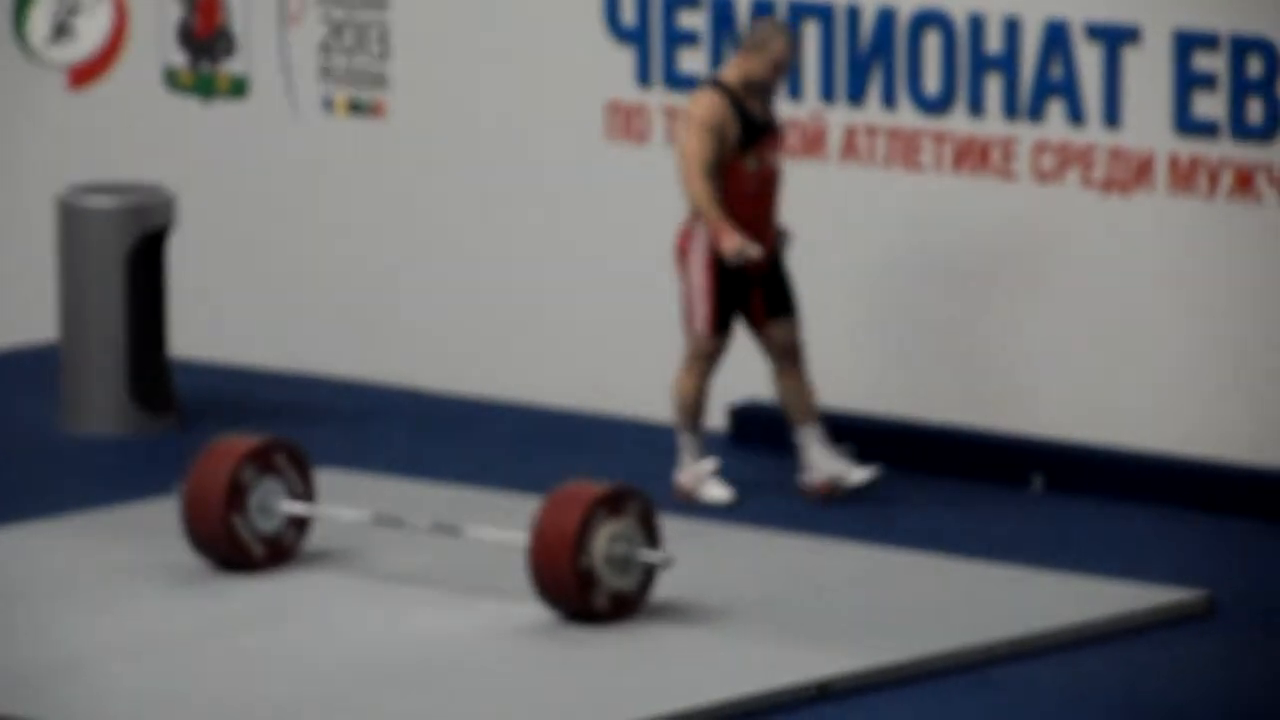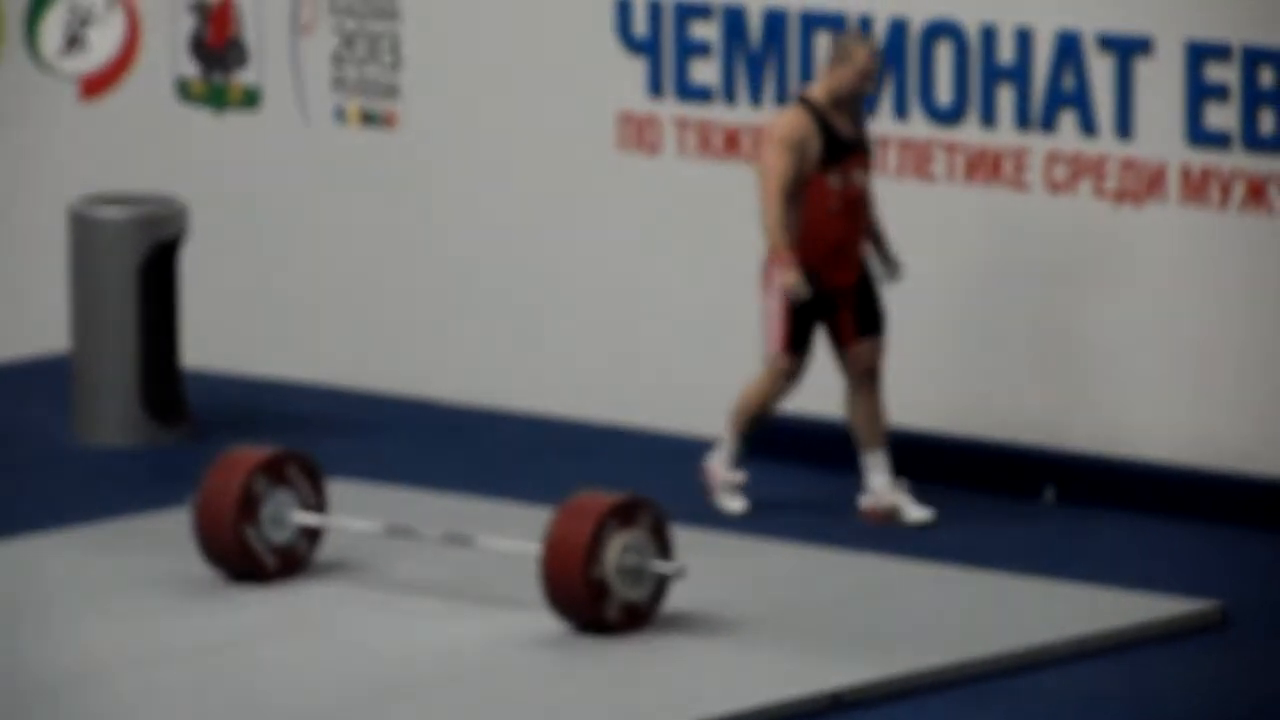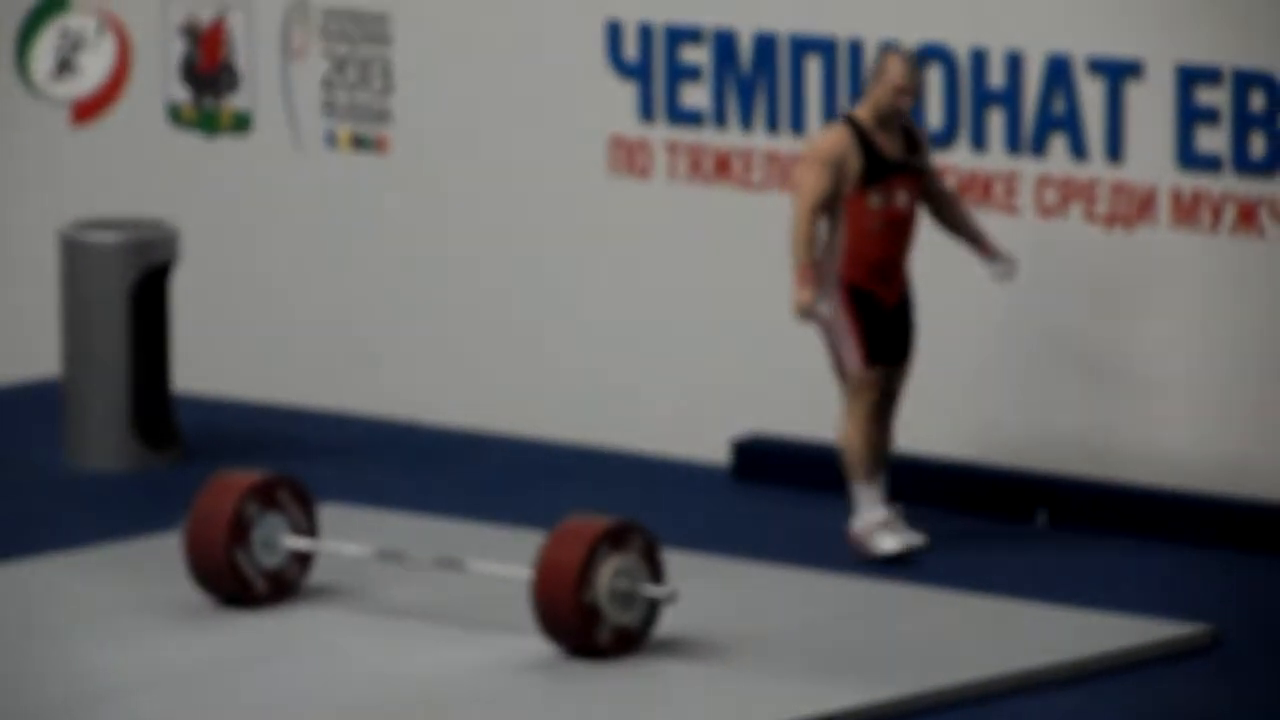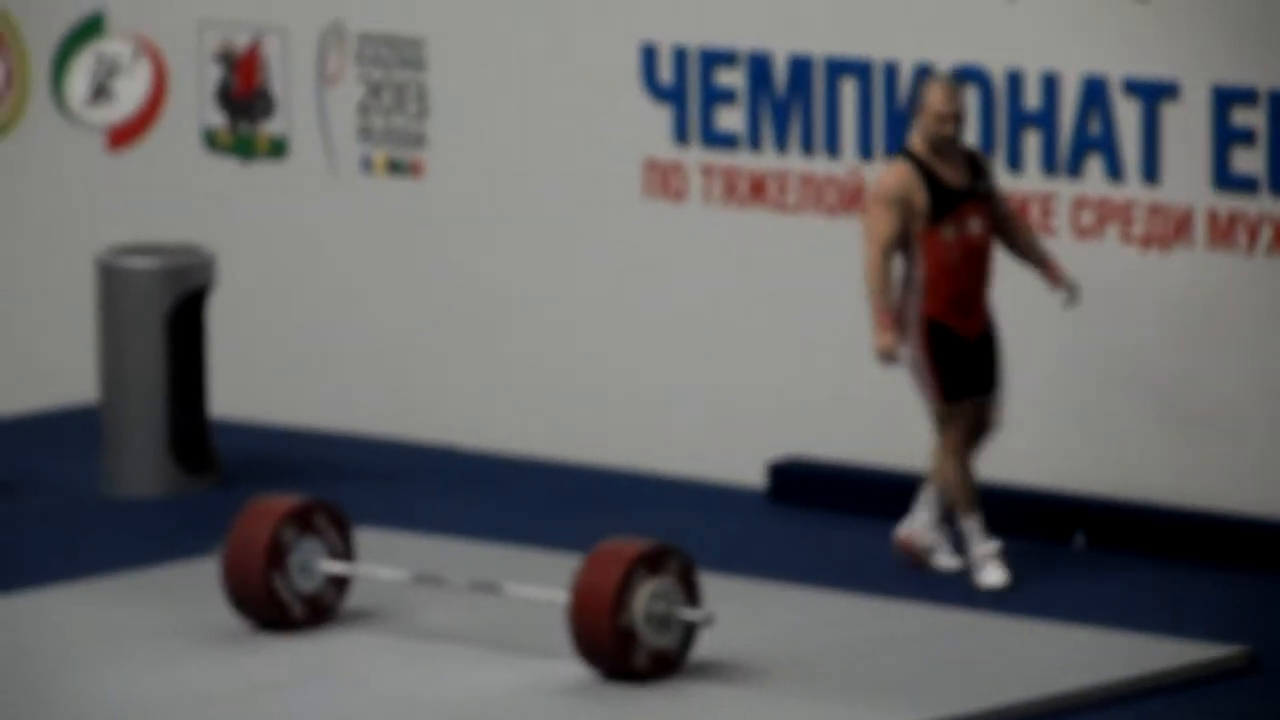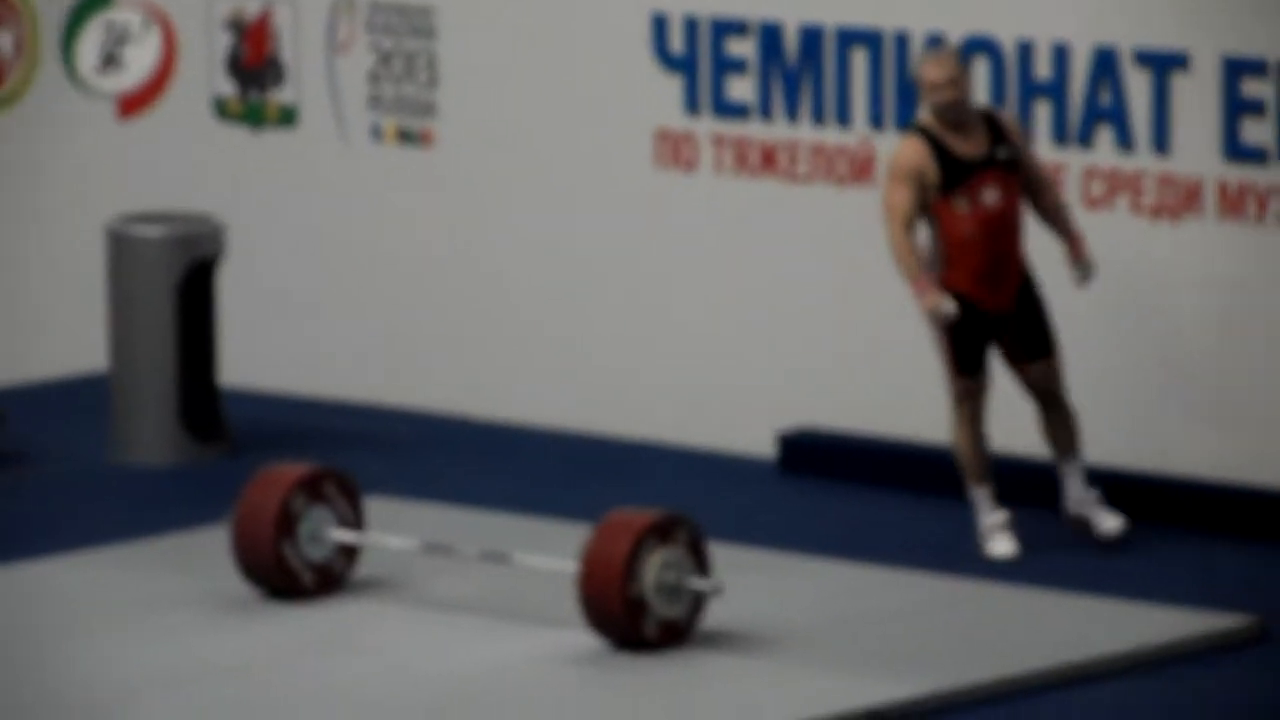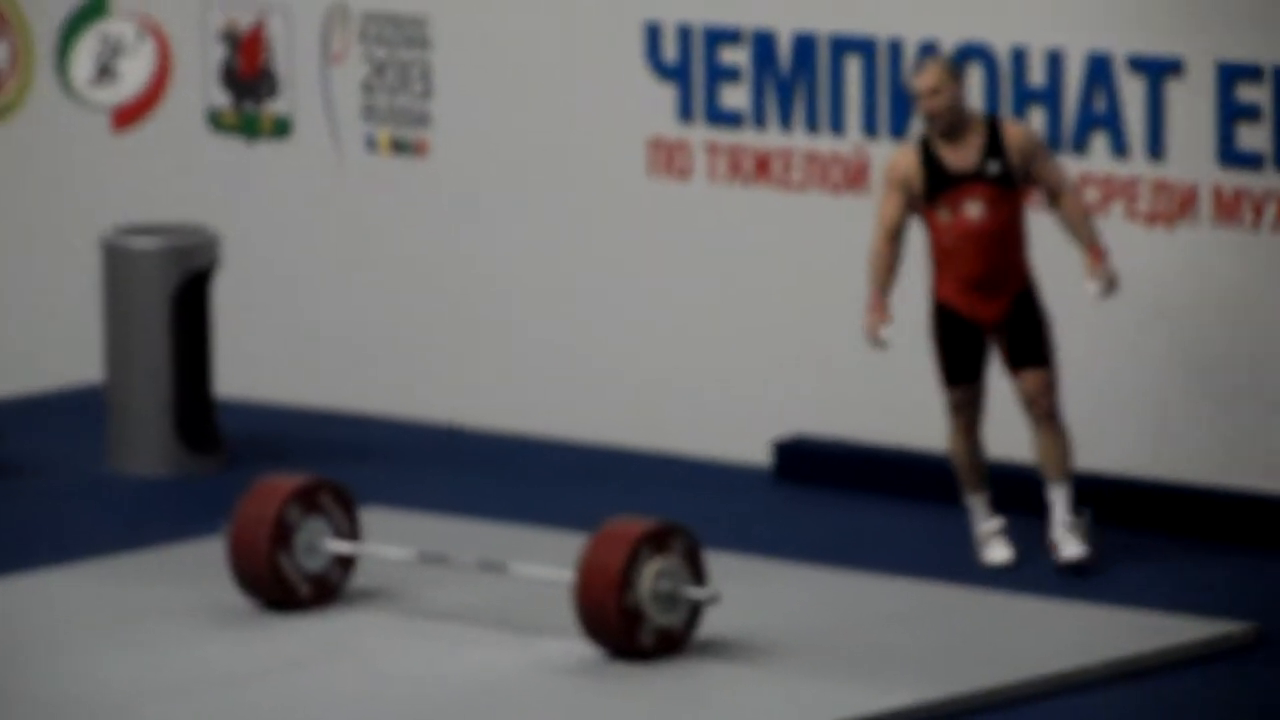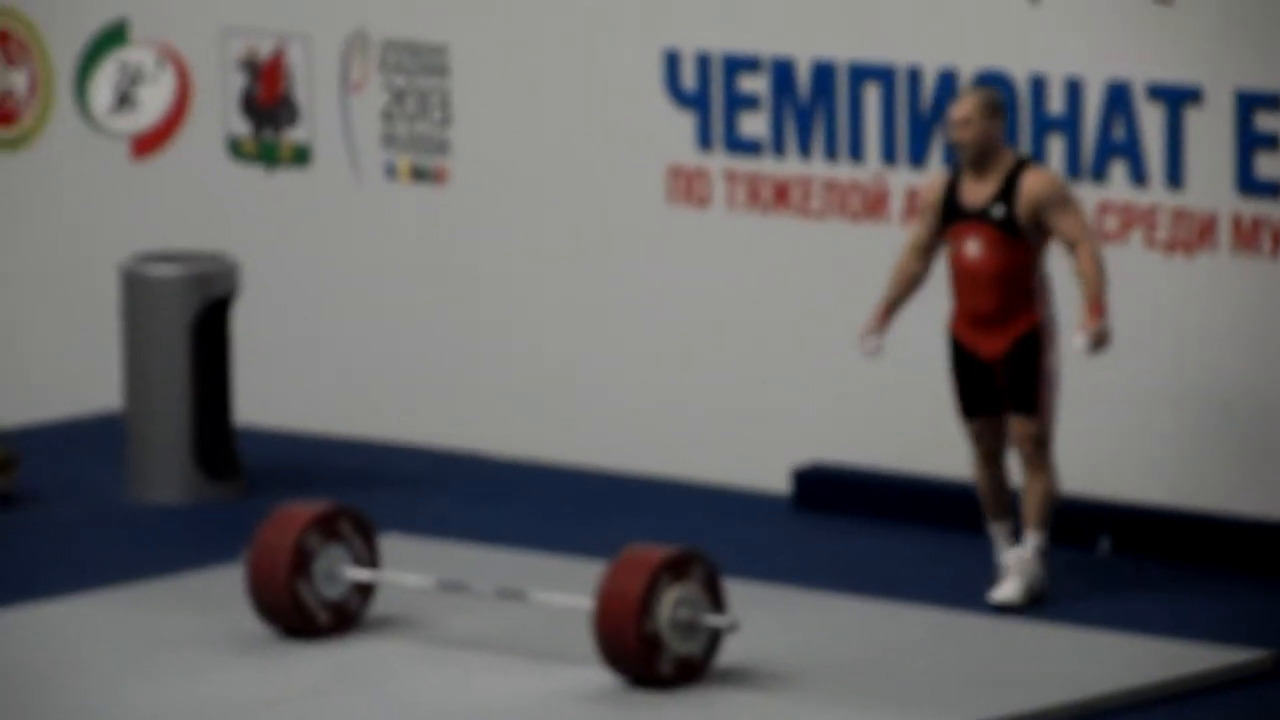
dt=0.3s
person 1, frame 1
left shoulder: (759, 99)
right shoulder: (708, 107)
right elbow: (695, 178)
right wrist: (725, 234)
left hip: (757, 245)
right hip: (712, 249)
left knee: (787, 349)
right knee: (703, 354)
left ankle: (819, 464)
right ankle: (690, 467)
person 1, frame 2
left shoulder: (854, 119)
right shoulder: (794, 124)
right elbow: (774, 198)
left wrist: (883, 248)
right wrist: (785, 265)
left hip: (849, 267)
right hip: (802, 269)
left knee: (867, 371)
right knee: (780, 374)
left ankle: (881, 489)
right ankle: (724, 463)
person 1, frame 3
left shoulder: (912, 140)
right shoulder: (836, 142)
left elbow: (940, 199)
right elbow: (806, 213)
left wrist: (986, 247)
right wrist: (803, 282)
left hip: (892, 284)
right hip: (845, 285)
left knee: (885, 398)
right knee: (864, 394)
left ankle: (875, 513)
right ankle: (868, 516)
person 1, frame 4
left shoulder: (974, 162)
right shoulder: (899, 179)
left elbow: (1006, 223)
right elbow: (878, 254)
left wrist: (1051, 269)
right wrist: (883, 326)
left hip: (975, 314)
right hip: (929, 319)
left knee: (975, 426)
right knee: (954, 429)
left ankle: (918, 527)
right ankle: (979, 547)
person 1, frame 5
left shoulder: (1002, 128)
right shoulder: (913, 153)
left elbow: (1038, 186)
right elbow: (899, 228)
left wrist: (1073, 242)
right wrist: (923, 289)
left hip: (1011, 281)
right hip: (957, 291)
left knee: (1049, 387)
right knee: (969, 403)
left ankle: (1077, 497)
right ankle: (989, 518)
person 1, frame 6
left shoulder: (1013, 140)
right shoulder: (908, 164)
left elbow: (1063, 194)
right elbow: (887, 236)
left wrist: (1095, 255)
right wrist: (879, 303)
left hip: (1013, 294)
right hip: (953, 301)
left knee: (1041, 401)
right knee: (964, 413)
left ankle: (1063, 524)
right ankle: (985, 526)
person 1, frame 7
left shoulder: (1035, 185)
right shoulder: (939, 190)
left elbow: (1082, 244)
right elbow: (917, 255)
left wrist: (1095, 312)
right wrist: (883, 313)
left hip: (1024, 332)
right hip: (968, 334)
left knee: (1031, 446)
right knee: (986, 449)
left ankle: (1030, 566)
right ankle: (1005, 554)
